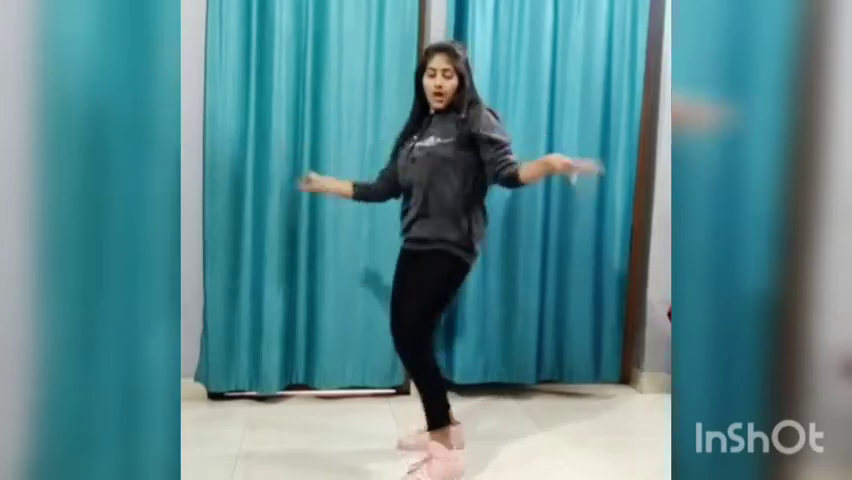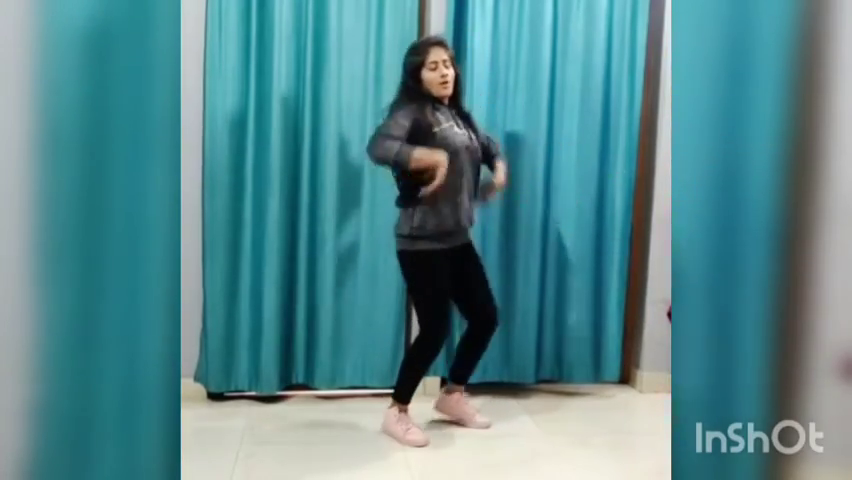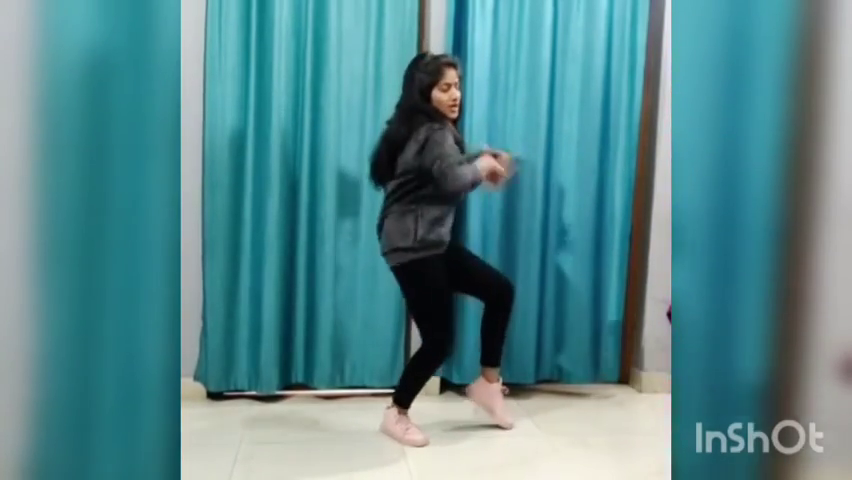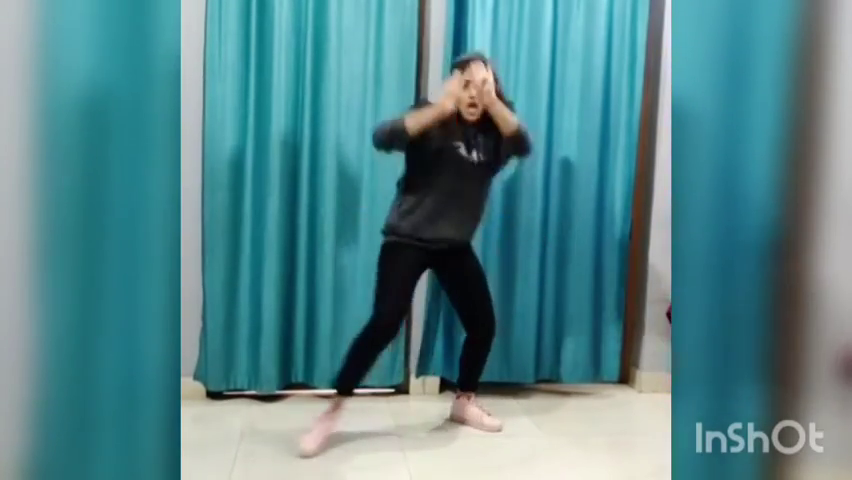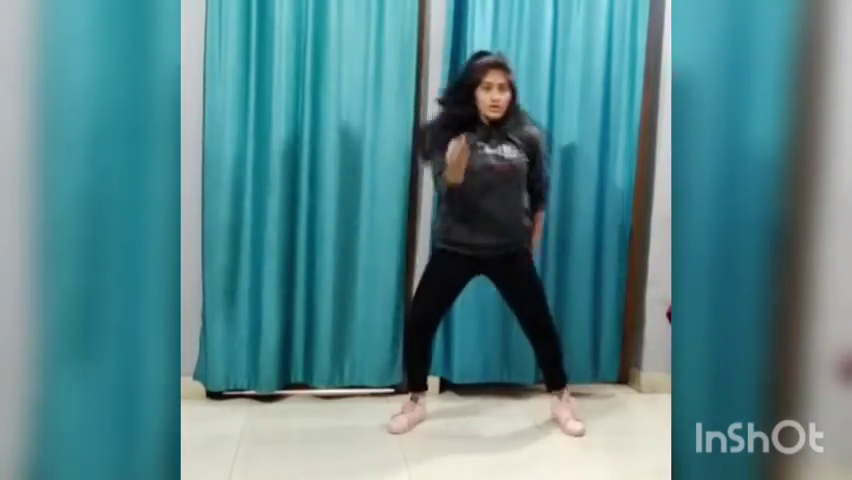
dt=1s
person 1, frame 1
left shoulder: (476, 120)
right shoulder: (414, 130)
left elbow: (507, 173)
right elbow: (386, 186)
left wrist: (550, 163)
right wrist: (333, 186)
left hip: (452, 245)
right hip: (417, 243)
left knee: (410, 335)
right knee: (413, 336)
right ankle: (444, 428)
person 1, frame 2
left shoulder: (459, 116)
right shoulder: (410, 112)
left elbow: (489, 150)
right elbow: (380, 147)
left wrist: (499, 172)
right wrist: (431, 157)
left hip: (456, 239)
right hip: (420, 241)
left knee: (486, 316)
right knee: (434, 327)
left ankle: (453, 396)
right ankle: (397, 413)
person 1, frame 3
left shoulder: (431, 131)
right shoulder: (435, 134)
left elbow: (449, 173)
right elbow: (455, 179)
left wrist: (483, 160)
right wrist: (486, 165)
left hip: (433, 245)
right hip: (413, 249)
left knee: (501, 291)
right knee: (439, 338)
left ankle: (487, 383)
right ankle: (396, 415)
person 1, frame 4
left shoulder: (492, 134)
right shoulder: (428, 125)
left elbow: (523, 145)
right elbow: (383, 137)
left wrist: (492, 99)
right wrist: (441, 107)
left hip: (455, 246)
right hip: (406, 241)
left knee: (484, 324)
right knee: (385, 324)
left ankle: (465, 402)
right ankle: (333, 412)
person 1, frame 5
left shoulder: (528, 136)
right shoulder: (448, 132)
left elbow: (538, 193)
right elbow: (448, 187)
left wrist: (532, 241)
right wrist: (455, 168)
left hip: (509, 250)
right hip: (455, 249)
left knee: (541, 325)
right knee: (419, 324)
left ankle: (561, 400)
right ankle: (415, 402)
